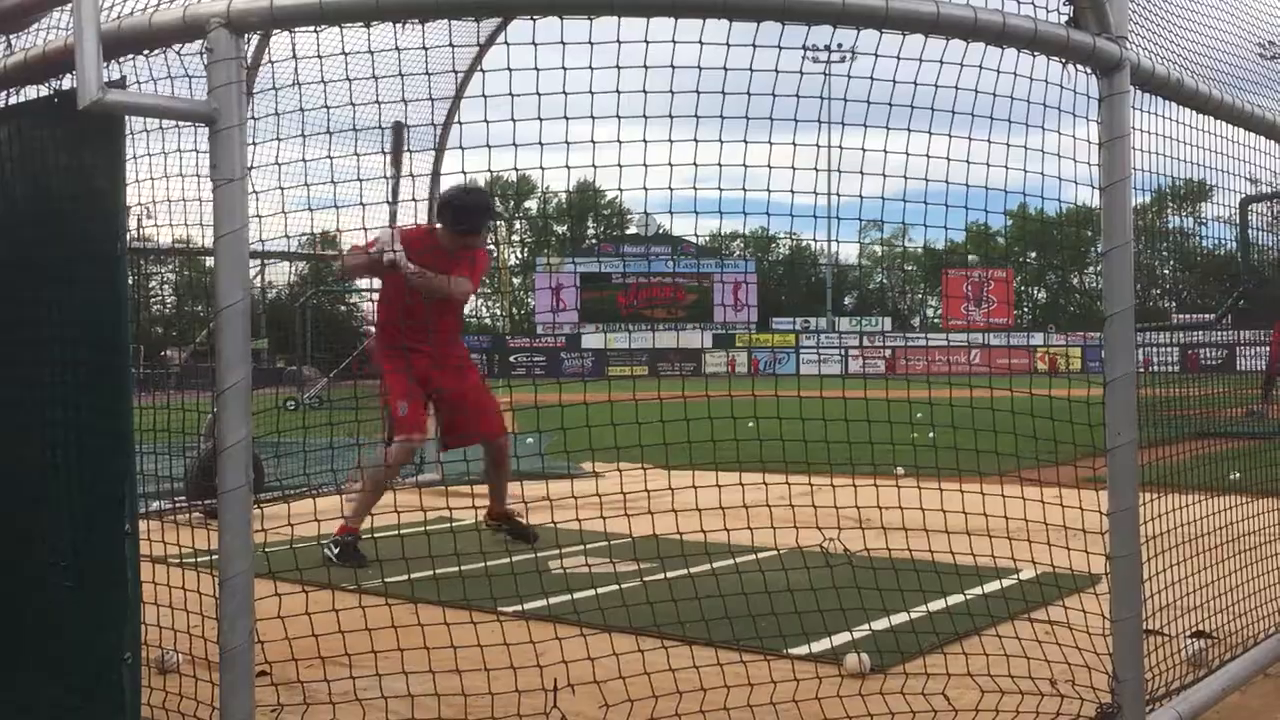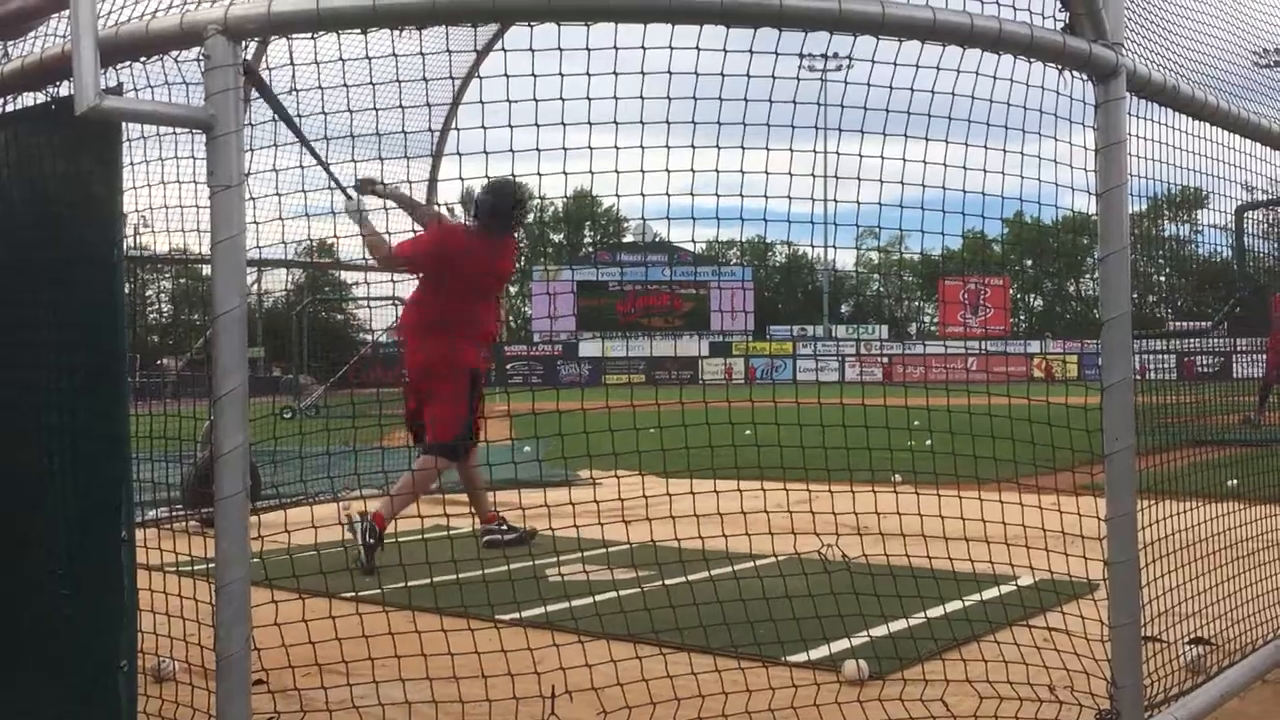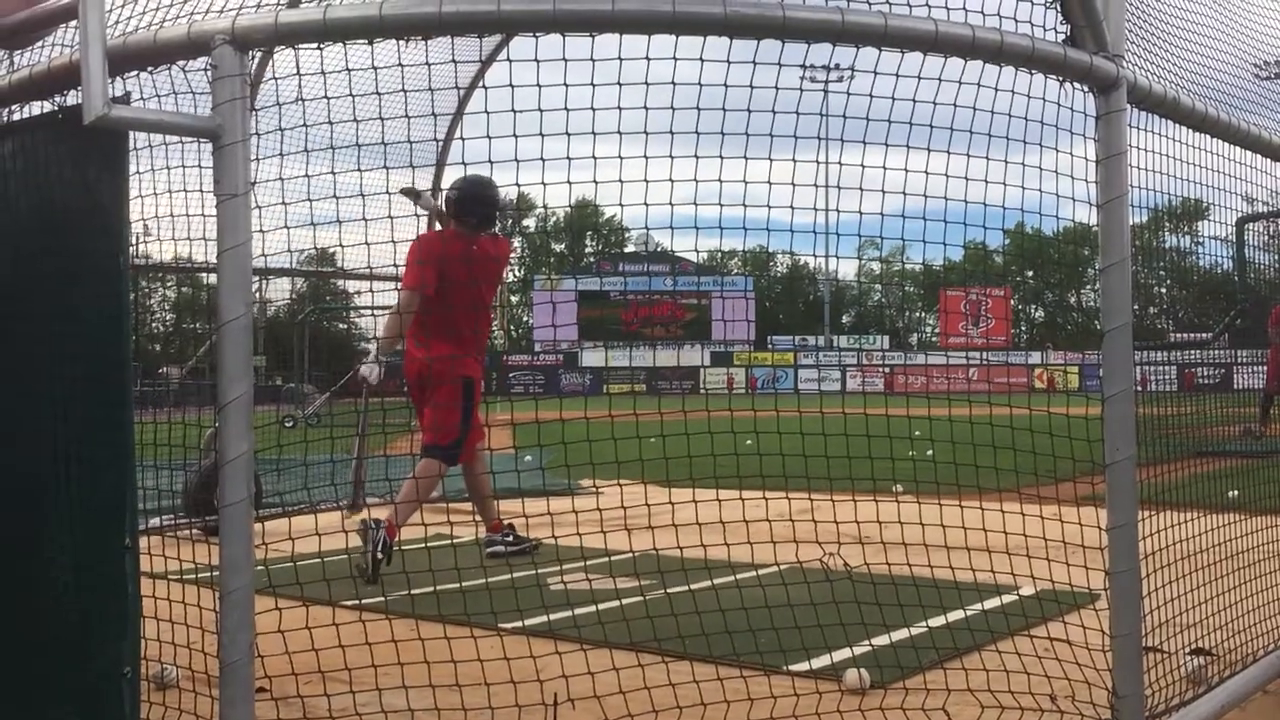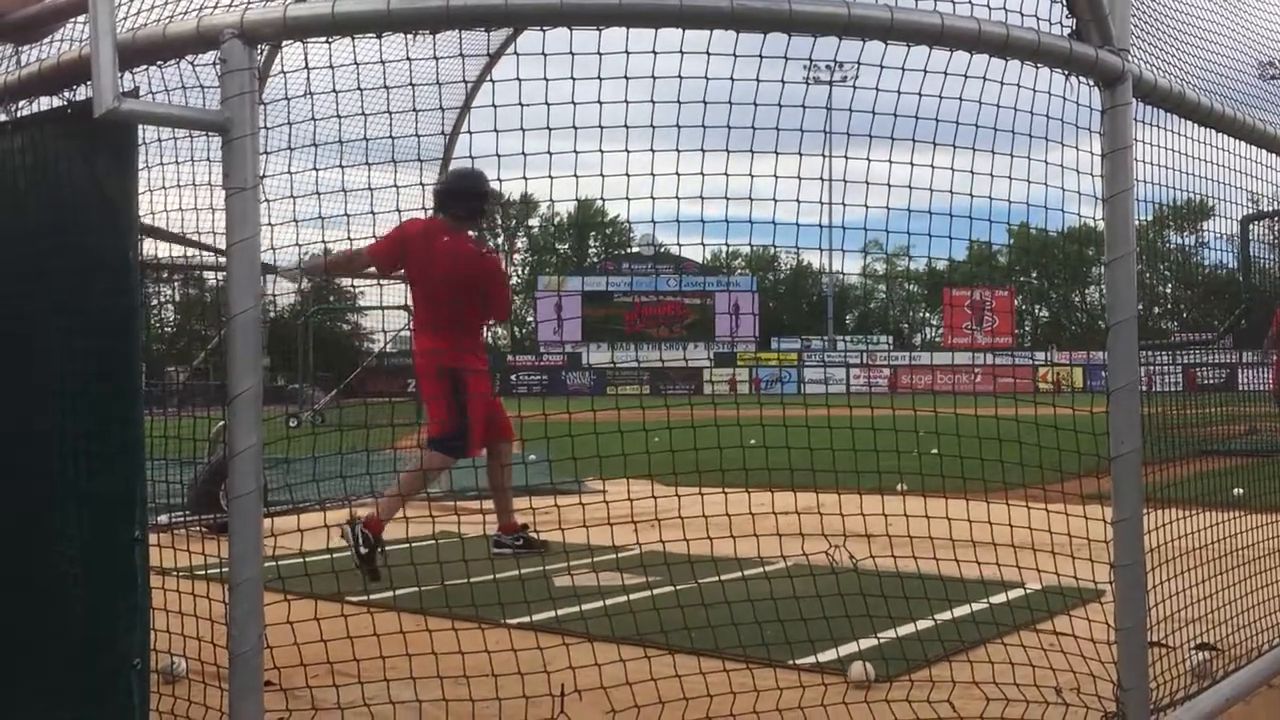
dt=0.4s
person 1, frame 1
left shoulder: (475, 255)
right shoulder: (405, 240)
left elbow: (456, 290)
right elbow: (348, 265)
left wrist: (405, 268)
right wrist: (377, 258)
left hip: (449, 358)
right hip: (399, 357)
left knee: (496, 436)
right knee: (406, 443)
left ankle: (499, 512)
right ankle: (345, 535)
person 1, frame 2
left shoulder: (444, 239)
right shoulder: (504, 253)
left elbow: (386, 258)
left wrist: (361, 217)
right wrist: (392, 193)
left hip: (418, 352)
right hip: (461, 360)
left knee: (461, 438)
right knee: (443, 452)
left ankle: (490, 523)
right ankle: (375, 522)
person 1, frame 3
left shoulder: (429, 245)
right shoulder: (499, 251)
left elbow: (408, 303)
left wrist: (378, 354)
right wrist: (437, 211)
left hip: (420, 361)
right hip: (458, 366)
left knee: (468, 443)
right knee: (440, 455)
left ankle: (497, 532)
right ankle: (386, 530)
person 1, frame 4
left shoulder: (412, 233)
right shoulder: (484, 261)
left elbow: (358, 258)
right elbow: (502, 314)
left wrist: (312, 267)
left hip: (434, 355)
right hip: (458, 362)
left knee: (499, 437)
right knee: (444, 451)
left ankle: (508, 531)
right ankle: (370, 527)
